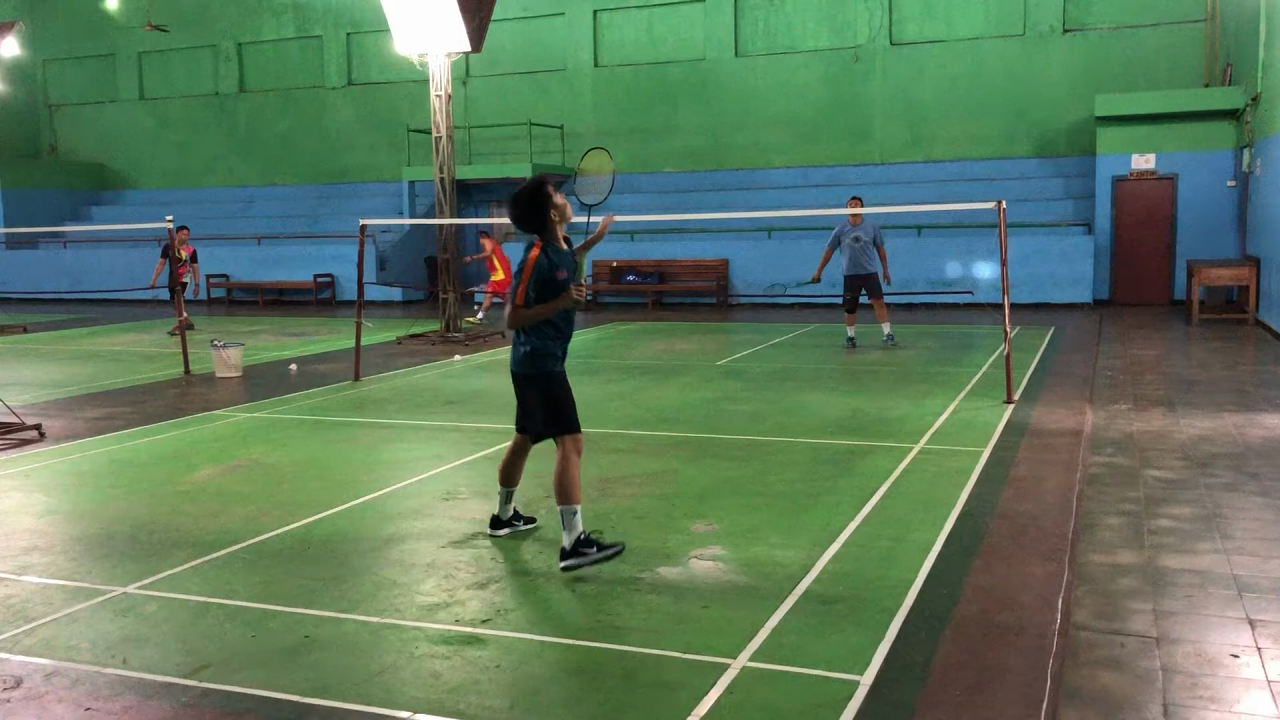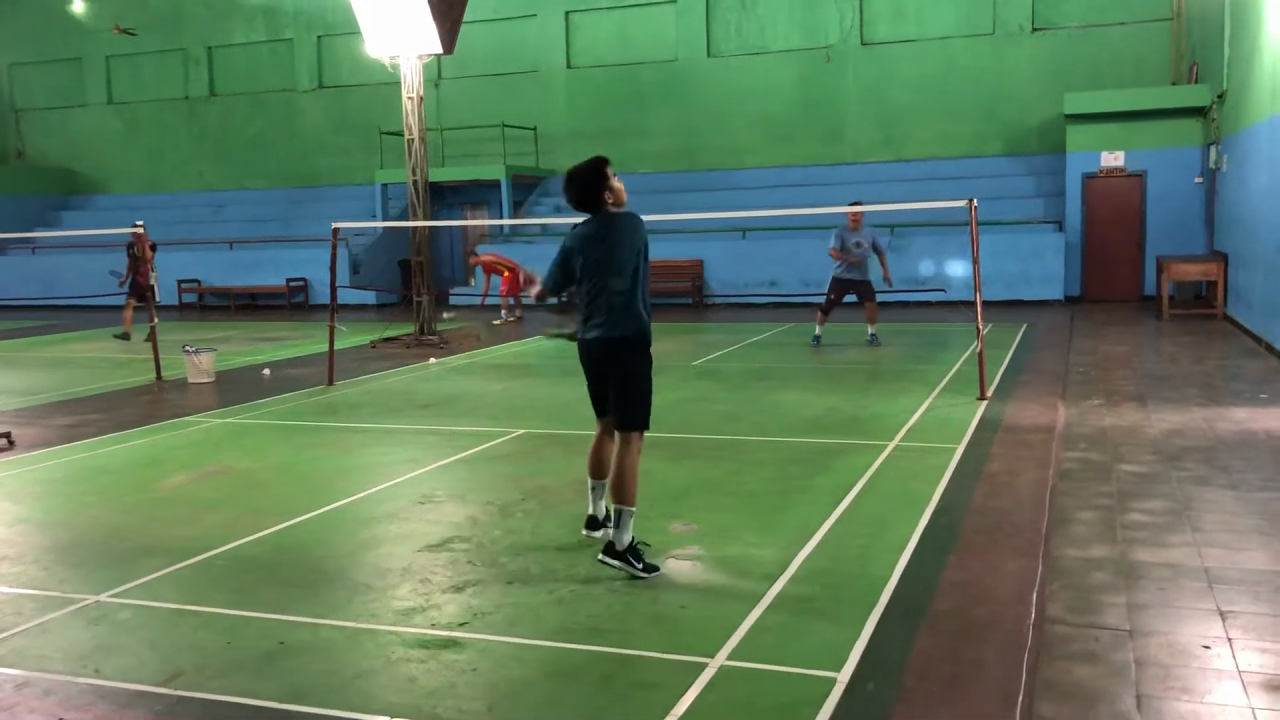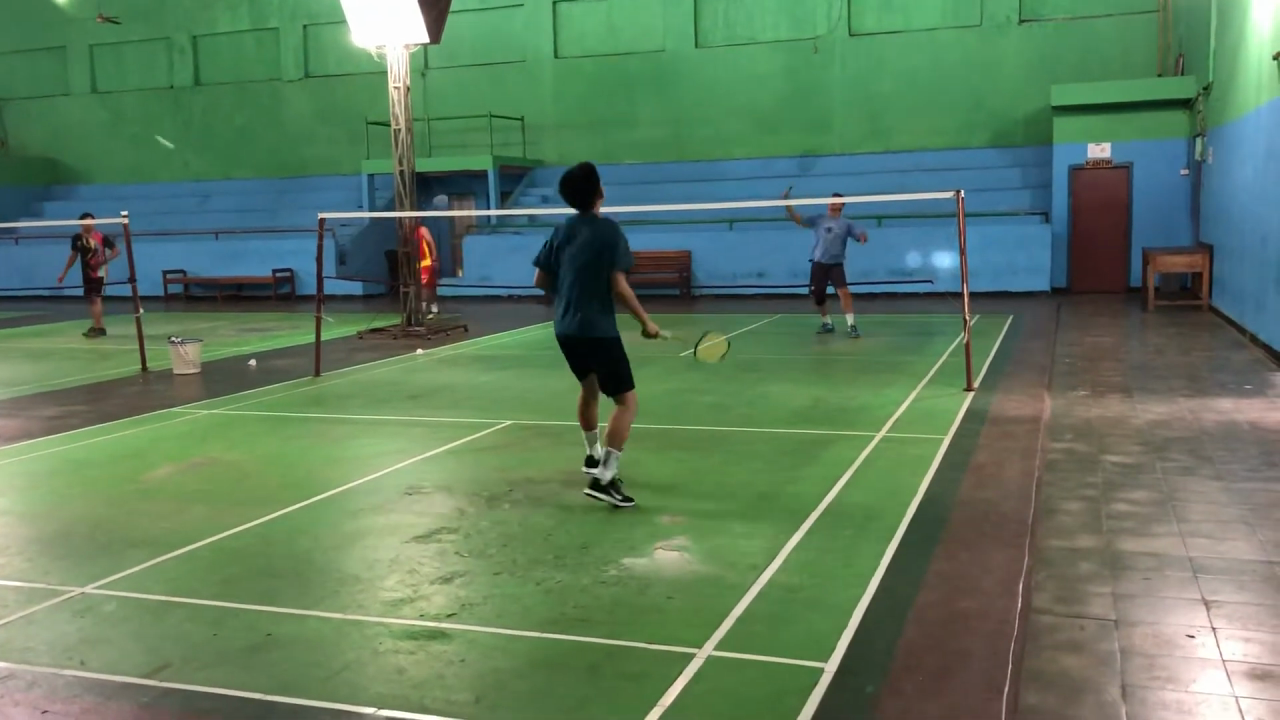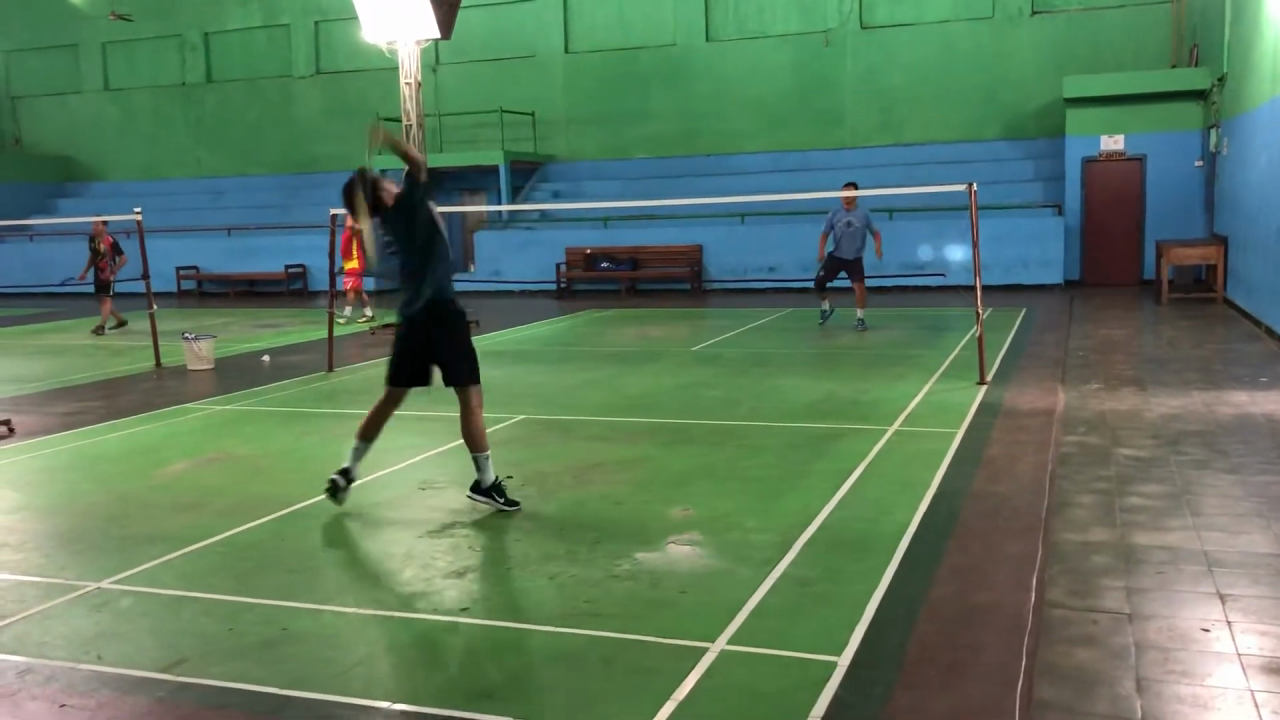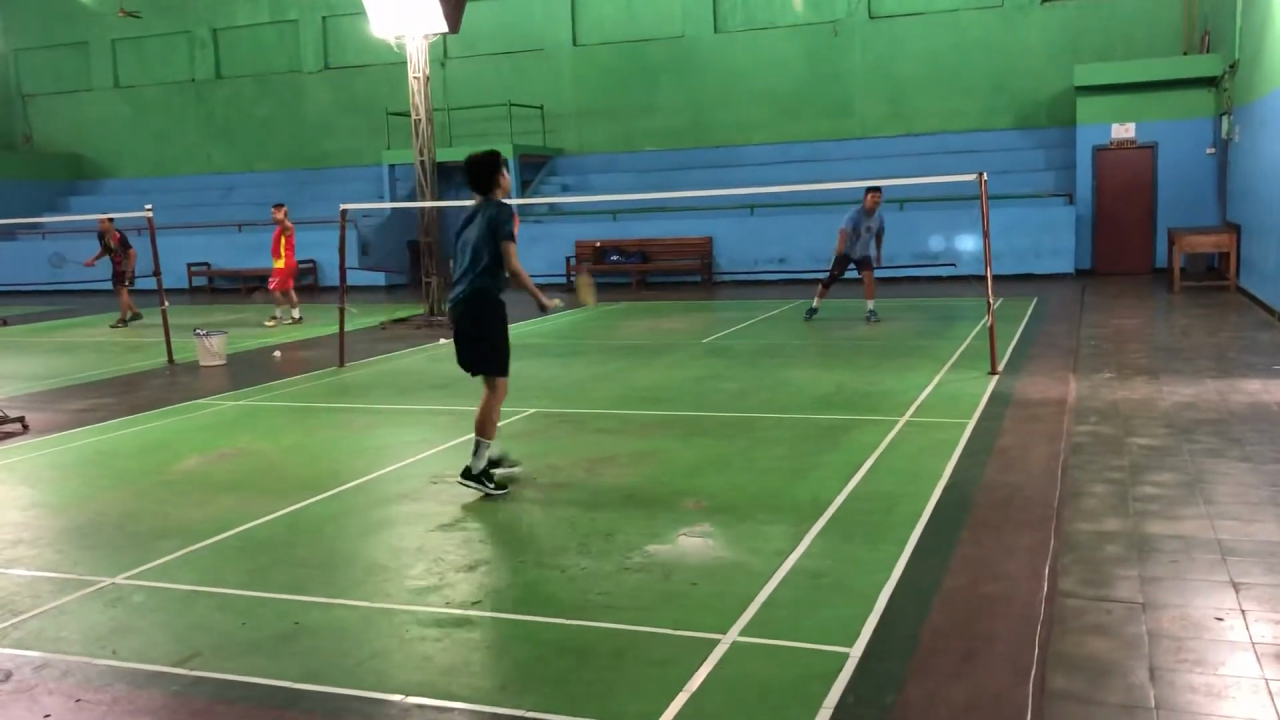
dt=1s
person 1, frame 1
left shoulder: (558, 248)
right shoulder: (537, 257)
right elbow: (513, 318)
left wrist: (592, 241)
right wrist: (562, 303)
left hip: (538, 362)
right hip: (539, 364)
left knee: (524, 439)
right knee: (570, 444)
left ankle: (504, 515)
right ankle: (574, 543)
person 1, frame 2
left shoulder: (575, 238)
right shoulder: (631, 224)
left elbow: (543, 294)
left wrist: (534, 286)
left hip: (591, 343)
right hip: (627, 342)
left knee: (608, 425)
right knee: (630, 437)
left ankle: (597, 515)
right ankle: (621, 543)
person 1, frame 3
left shoulder: (561, 231)
right shoulder: (609, 230)
left elbow: (540, 280)
right elbow: (618, 285)
right wrist: (645, 321)
left hip: (566, 328)
right hip: (599, 329)
left knee: (589, 385)
right knee: (626, 401)
left ankle: (593, 459)
right ankle: (603, 478)
person 1, frame 4
left shoulder: (397, 223)
right shoulder: (406, 205)
right elbow: (417, 163)
right wrist: (390, 140)
left hip: (412, 316)
right hip: (440, 311)
left knee: (390, 398)
right knee: (470, 397)
left ankle: (346, 473)
right ankle: (486, 482)
person 1, frame 5
left shoulder: (471, 214)
right shoulder: (501, 212)
right elbow: (511, 265)
right wrist: (540, 298)
left hip: (461, 305)
right hip: (484, 306)
left knee: (491, 383)
right knee: (497, 386)
left ankle: (486, 455)
right ankle: (476, 468)
